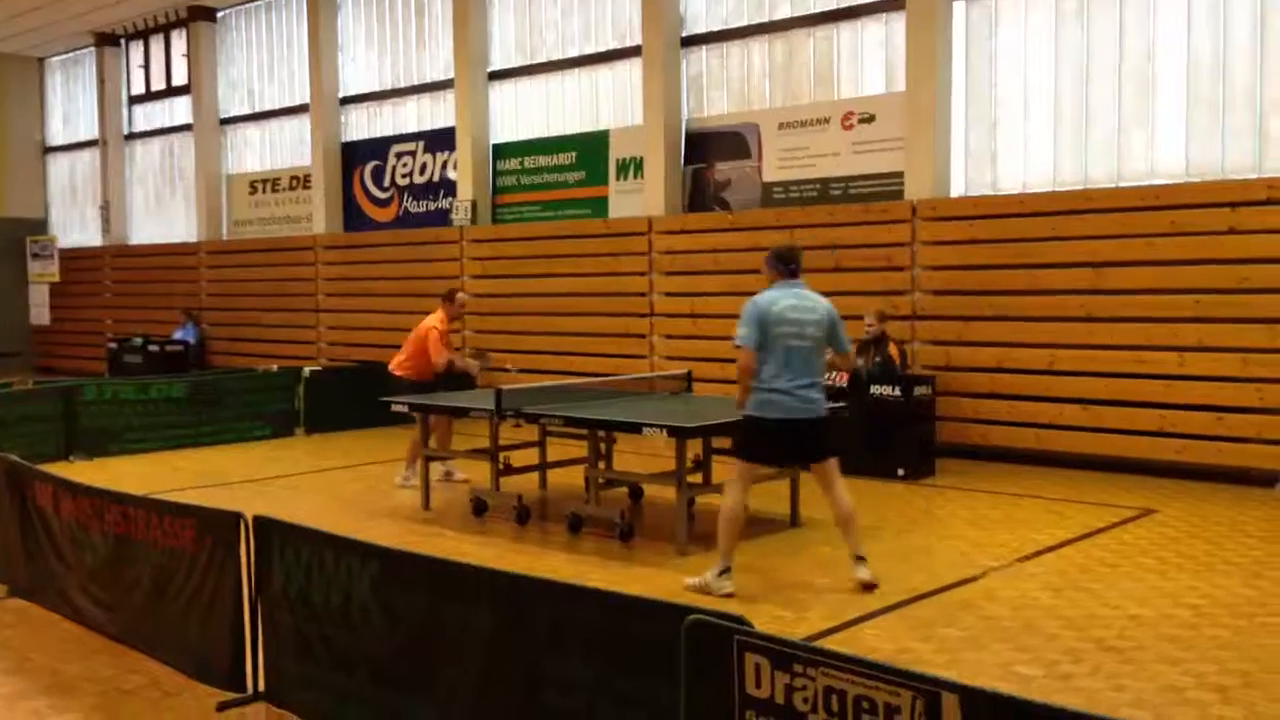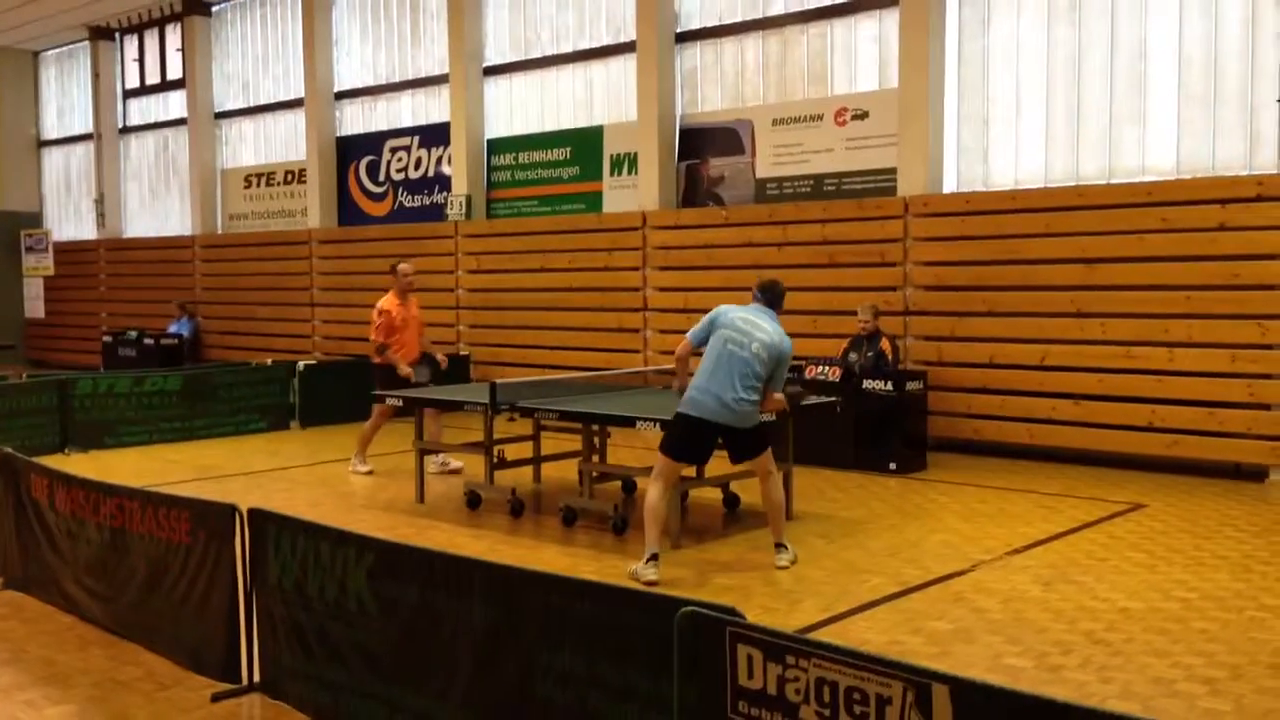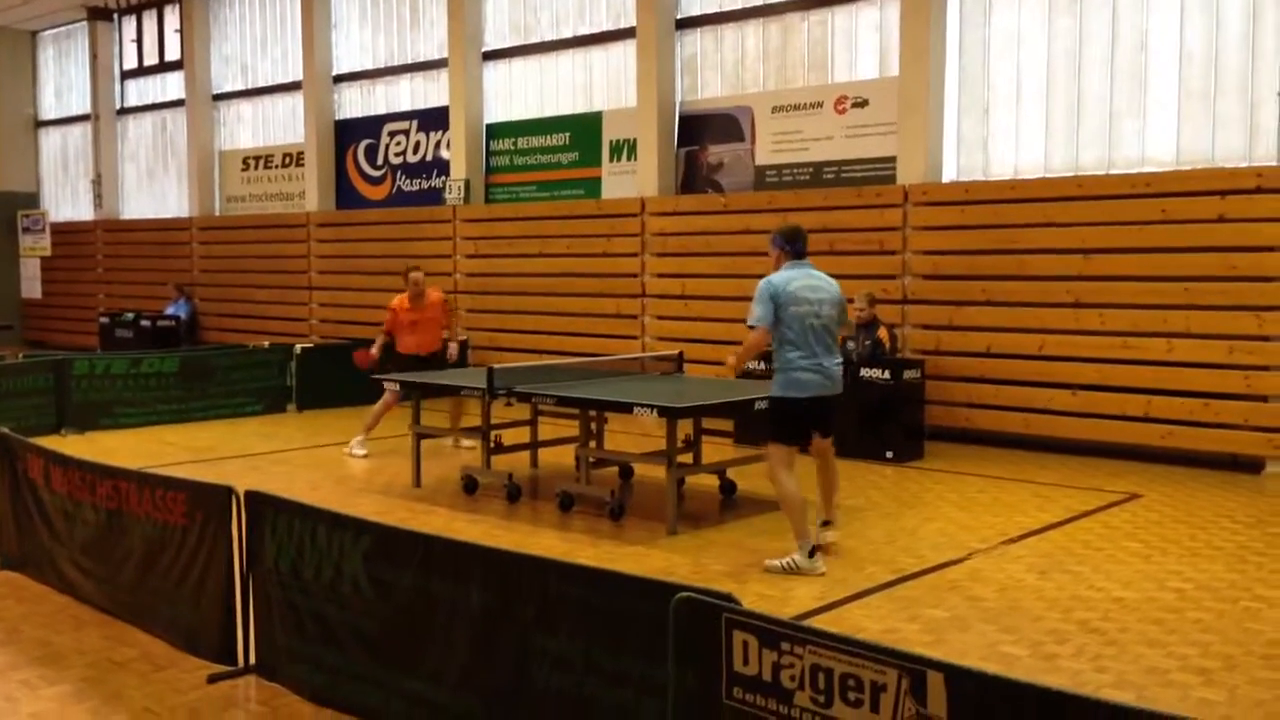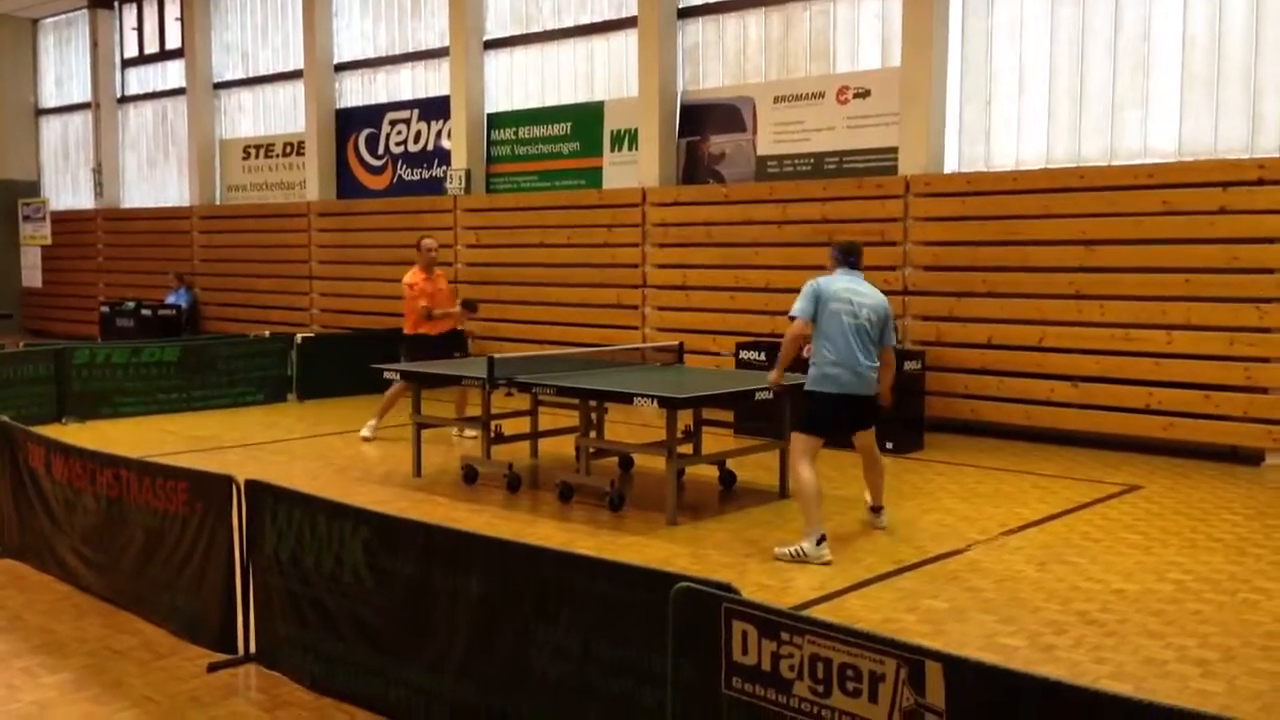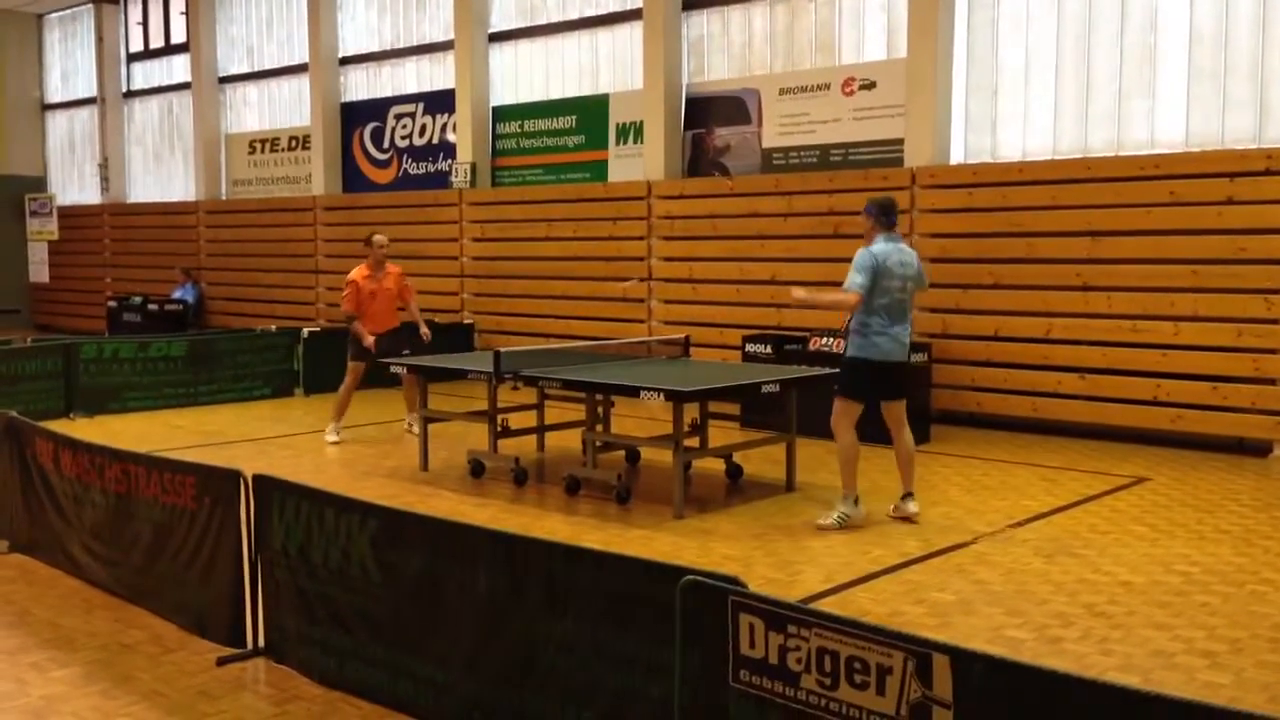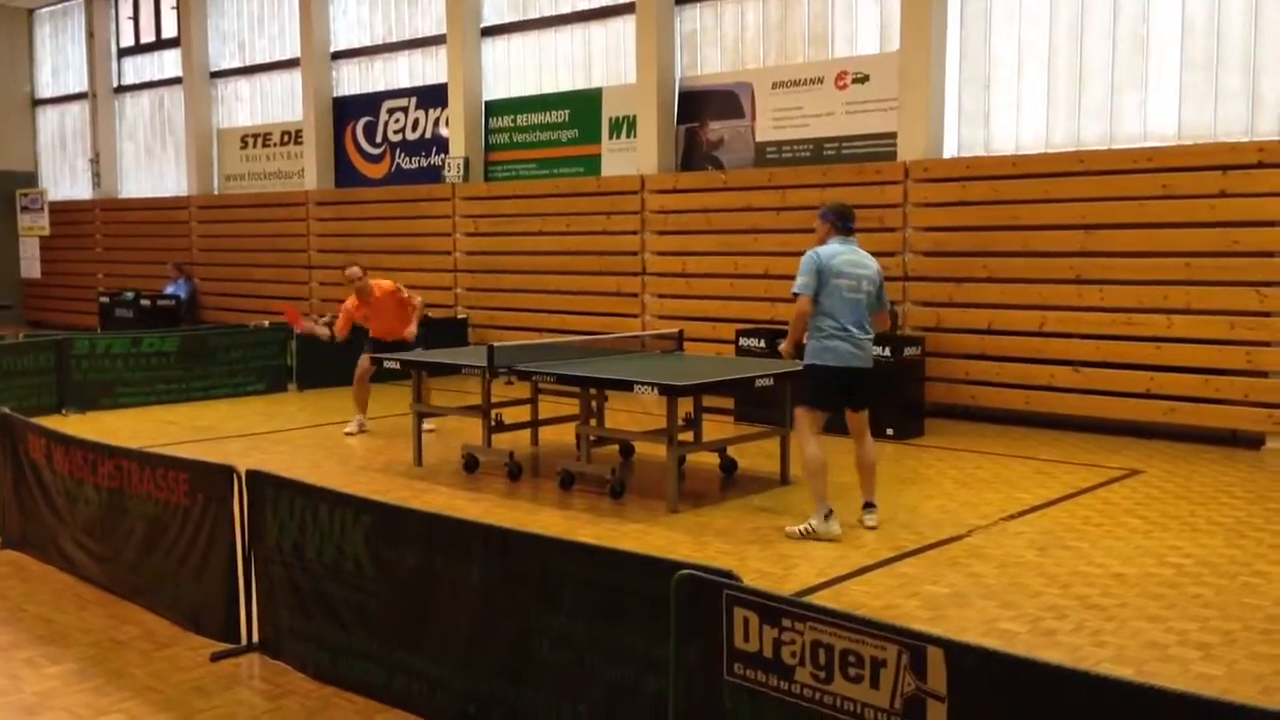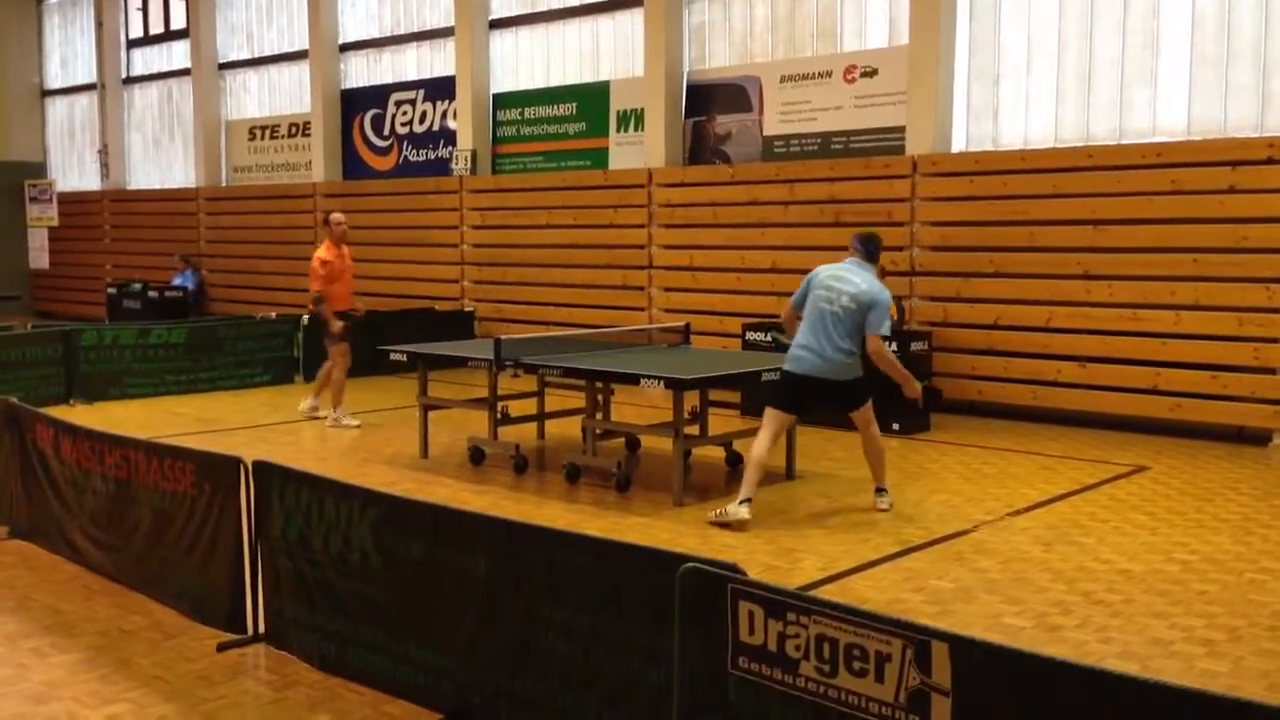
dt=0.7s
person 1, frame 1
left shoulder: (759, 304)
right shoulder: (824, 307)
left elbow: (746, 365)
right elbow: (847, 360)
left wrist: (743, 394)
left hip: (767, 410)
right hip: (812, 411)
left knee: (737, 487)
right knee: (834, 486)
left ankle: (722, 573)
right ankle: (859, 564)
person 1, frame 2
left shoulder: (724, 312)
right shoulder: (782, 342)
left elbow: (682, 352)
right elbow: (765, 401)
left wrist: (681, 381)
right wrist: (777, 401)
left hip: (697, 409)
right hip: (741, 416)
left knee: (660, 480)
right knee: (770, 474)
left ankle: (650, 561)
right ankle: (781, 549)
person 1, frame 3
left shoulder: (772, 285)
right shoulder: (832, 286)
left elbow: (758, 340)
right elbow: (841, 331)
left wrist: (736, 362)
left hip: (792, 388)
right hip: (829, 384)
left knee: (780, 468)
right knee: (824, 454)
left ankle: (807, 553)
right ankle: (826, 524)
person 1, frame 4
left shoulder: (819, 286)
right shoulder: (879, 299)
left elbow: (796, 332)
right elbow: (888, 356)
left wrist: (779, 370)
right wrist: (885, 388)
left hip: (825, 384)
right hip: (864, 386)
left knee: (801, 458)
right knee: (869, 448)
left ankle: (815, 541)
right ankle: (877, 509)
person 1, frame 5
left shoulder: (869, 255)
right shoulder: (912, 257)
left elbow: (851, 301)
left wrist: (809, 297)
left hip: (866, 352)
right hip: (897, 353)
left knee: (842, 424)
right knee: (899, 426)
left ankle: (850, 504)
right ankle: (908, 498)
person 1, frame 6
left shoulder: (816, 256)
right shoulder: (871, 264)
left elbow: (803, 309)
right elbow: (883, 322)
left wrist: (791, 343)
left hip: (825, 358)
right hip: (861, 360)
left knee: (807, 433)
right knee: (861, 434)
left ankle: (824, 517)
right ankle: (869, 508)
person 1, frame 7
left shoulder: (822, 272)
right shoulder: (878, 293)
left elbow: (789, 314)
right elbow: (875, 351)
right wrist: (906, 381)
left hip: (799, 365)
right hip: (843, 372)
left knee: (767, 433)
right knee: (868, 425)
left ankle: (742, 503)
right ankle: (881, 493)
person 2, frame 1
left shoulder: (444, 324)
right shoulder: (434, 327)
left elbow: (448, 354)
right elbow: (443, 364)
left wrist: (465, 363)
right wrist: (469, 367)
left hip: (422, 377)
right hip: (405, 378)
left knee: (444, 416)
right knee: (428, 423)
left ankle: (445, 466)
right ankle: (407, 473)
person 2, frame 2
left shoulder: (413, 303)
right shoulder: (384, 307)
right elbow: (378, 345)
left wrist: (435, 354)
right wrist: (398, 366)
left hip: (414, 365)
right hip: (389, 369)
left knee: (432, 408)
right knee: (379, 417)
left ankle: (438, 459)
right ankle: (358, 458)
person 2, frame 3
left shoulder: (439, 299)
right shoulder: (397, 306)
left elbow: (450, 322)
right elbow: (387, 331)
left wrist: (453, 343)
right wrist: (377, 347)
left hip: (435, 355)
right hip: (406, 358)
left knee: (457, 393)
right knee: (389, 399)
left ankle: (456, 437)
right ankle: (358, 441)
person 2, frame 4
left shoulder: (441, 275)
right shoulder: (411, 281)
right elbow: (426, 313)
left wrist: (460, 317)
right wrist: (452, 312)
left hip: (444, 335)
right hip: (418, 338)
right knee: (402, 385)
left ankle: (460, 426)
right ankle: (373, 423)
person 2, frame 5
left shoulder: (396, 273)
right shoulder: (355, 278)
left elbow: (409, 300)
right elbow: (350, 314)
left wrist: (421, 324)
right wrist: (364, 336)
left hip: (390, 332)
right hip: (363, 335)
left knee: (410, 375)
right knee: (351, 381)
left ankle: (412, 420)
right ankle: (334, 427)
person 2, frame 6
left shoulder: (389, 288)
right shoulder: (351, 306)
left elbow: (418, 303)
right elbow: (337, 335)
left wrist: (414, 325)
right wrist: (313, 328)
left hip: (405, 336)
right hip: (378, 339)
right knee: (360, 375)
right ankle: (360, 420)
person 2, frame 7
left shoulder: (345, 251)
right shoulder: (323, 257)
right elbow: (316, 295)
left wrist: (353, 303)
right wrist: (332, 321)
left hip: (339, 313)
right hip: (326, 316)
left knee: (334, 361)
right knee: (342, 362)
left ankle: (311, 403)
right ankle: (337, 415)
